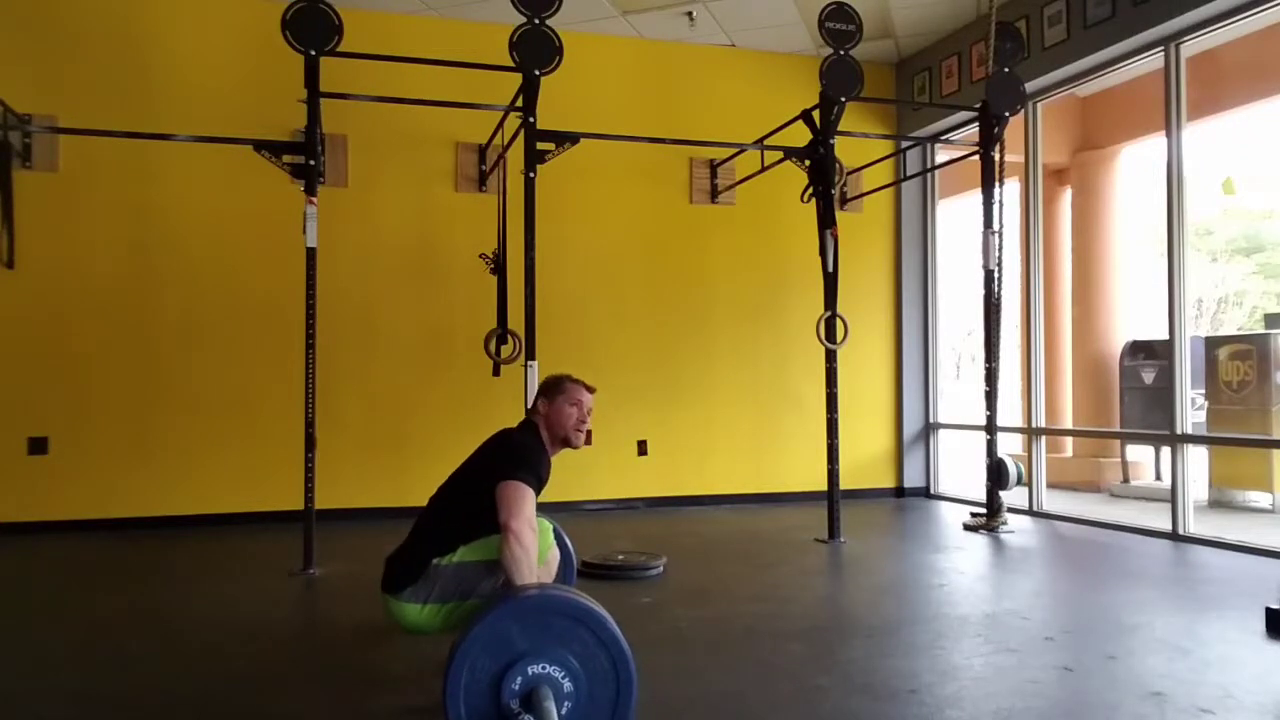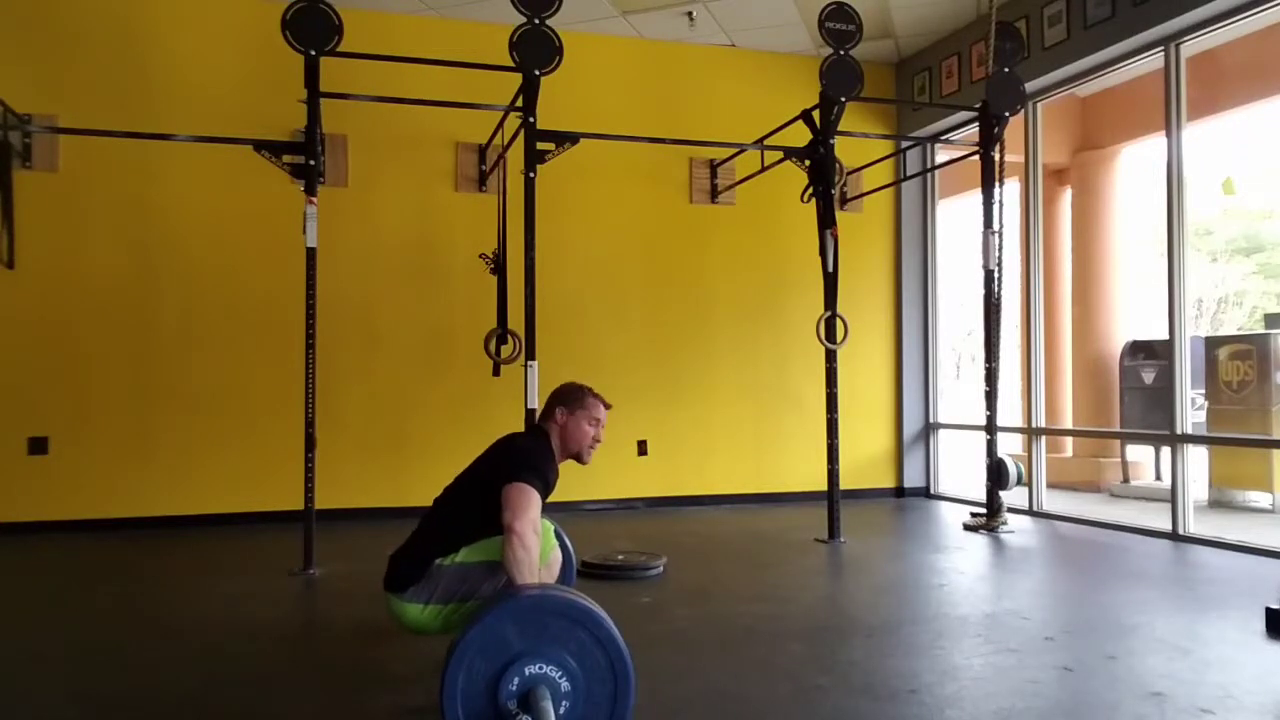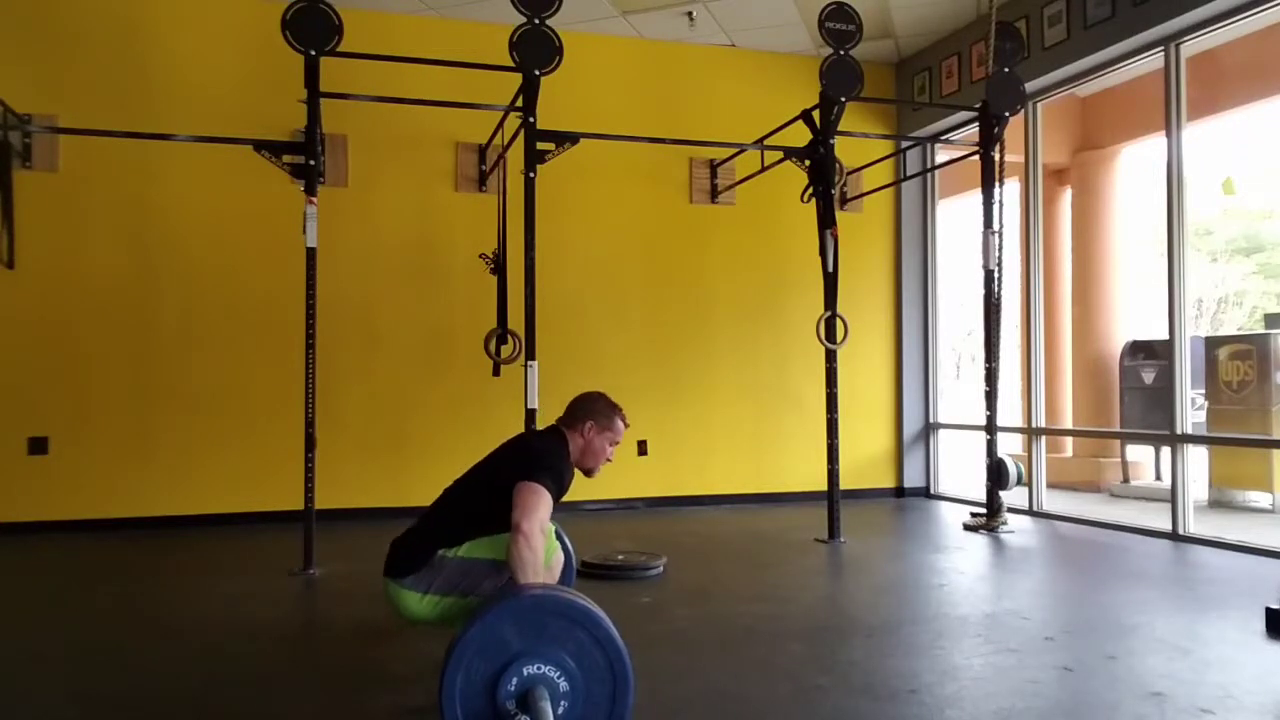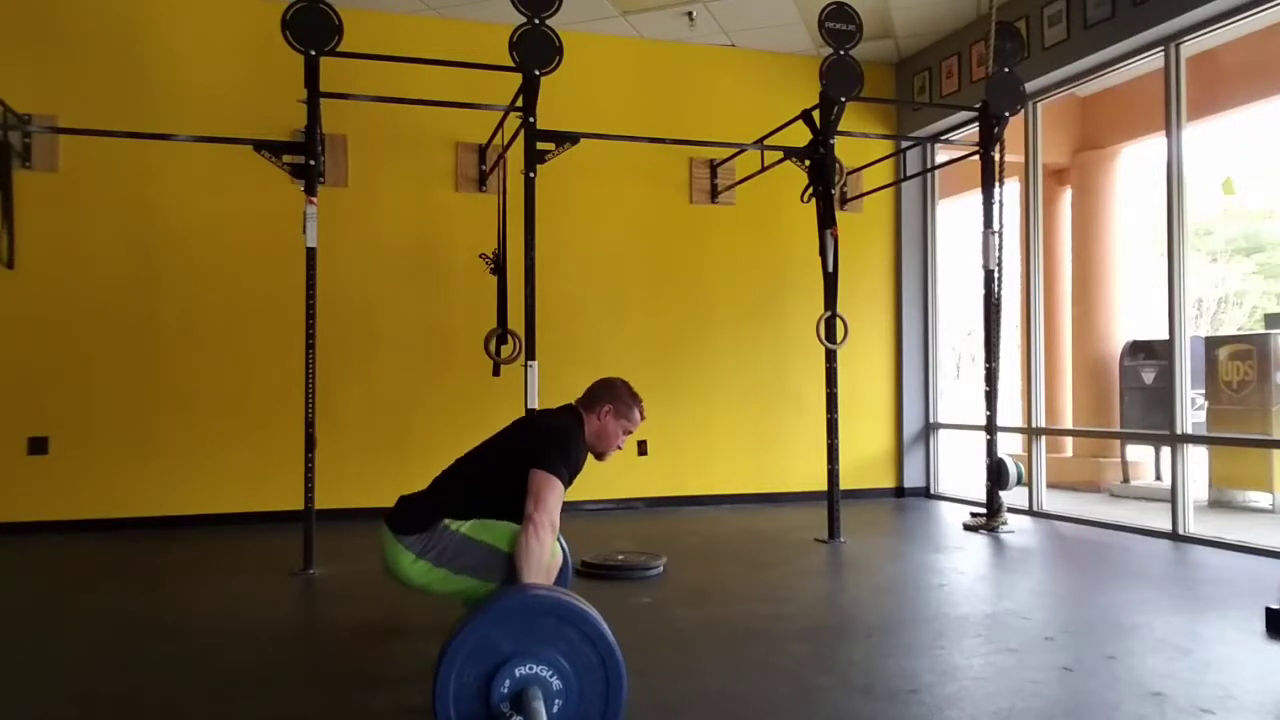
dt=0.4s
person 1, frame 1
left shoulder: (523, 447)
right shoulder: (525, 449)
right elbow: (517, 527)
left hip: (415, 583)
right hip: (418, 591)
right knee: (542, 546)
person 1, frame 2
left shoulder: (529, 450)
right shoulder: (533, 454)
right elbow: (520, 529)
left hip: (417, 584)
right hip: (420, 591)
right knee: (542, 545)
person 1, frame 3
left shoulder: (541, 448)
right shoulder: (551, 458)
right elbow: (527, 529)
left hip: (422, 569)
right hip: (420, 578)
right knee: (546, 554)
person 1, frame 4
left shoulder: (555, 428)
right shoulder: (565, 439)
right elbow: (540, 522)
left hip: (419, 530)
right hip: (419, 539)
right knee: (543, 558)
